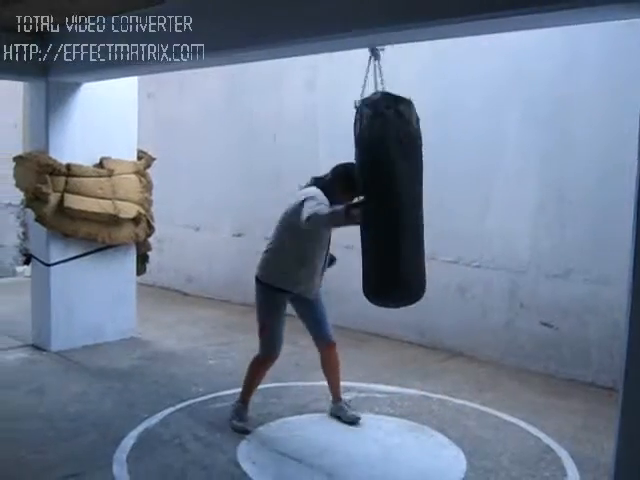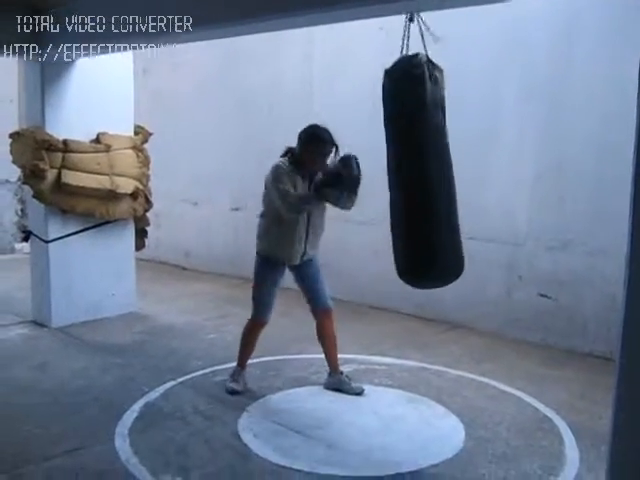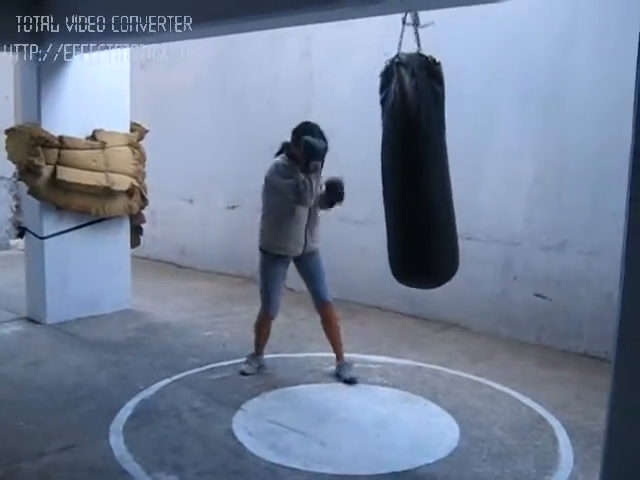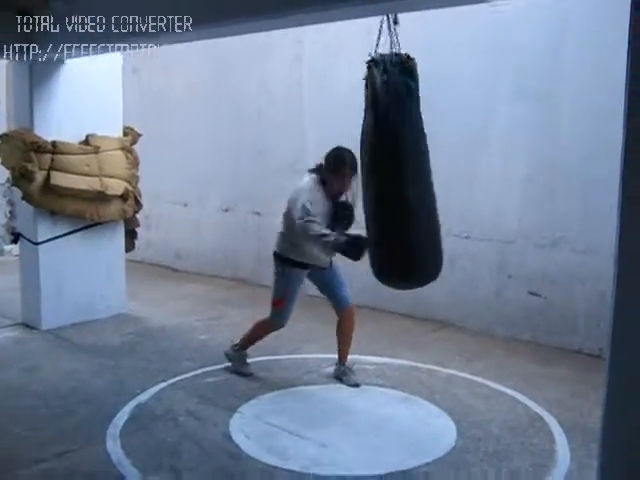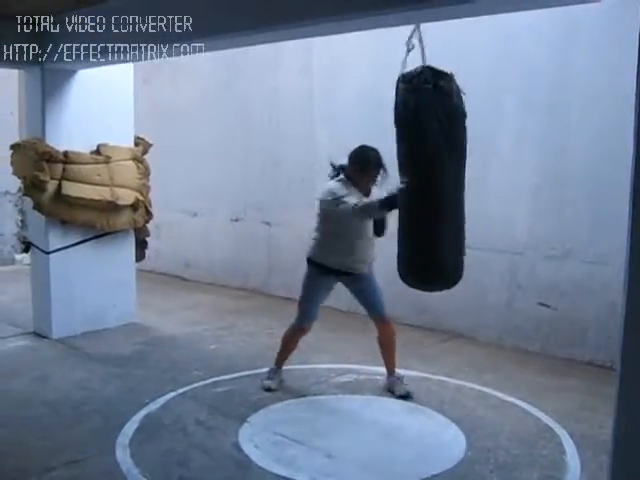
dt=1s
person 1, frame 1
left shoulder: (322, 202)
right shoulder: (314, 198)
right elbow: (313, 220)
left wrist: (323, 258)
right wrist: (348, 215)
left hip: (304, 286)
right hip: (274, 283)
left knee: (328, 344)
right knee: (269, 353)
left ankle: (338, 403)
right ankle: (241, 406)
person 1, frame 2
left shoulder: (320, 173)
right shoulder: (281, 171)
left elbow: (346, 202)
right elbow: (291, 207)
right wrist: (320, 189)
left hip: (305, 254)
right hip: (273, 253)
left knee: (324, 312)
right knee: (260, 318)
left ankle: (335, 374)
right ankle: (239, 371)
person 1, frame 3
left shoulder: (310, 166)
right shoulder: (279, 168)
left elbow: (317, 199)
right elbow: (302, 196)
left wrist: (331, 194)
right wrist: (311, 164)
left hip: (307, 246)
right hip: (275, 248)
left knee: (325, 304)
right knee: (268, 311)
left ankle: (341, 362)
right ankle: (257, 356)
person 1, frame 4
left shoulder: (331, 192)
right shoulder: (308, 190)
left elbow: (329, 223)
right elbow: (307, 227)
right wrist: (340, 242)
left hip: (321, 260)
right hip: (293, 259)
left knee: (347, 311)
right knee: (278, 320)
left ankle: (342, 366)
right ankle: (237, 351)
person 1, frame 5
left shoulder: (362, 190)
right shoulder: (335, 191)
right elbow: (355, 211)
left wrist: (379, 219)
right wrist: (388, 201)
left hip: (357, 268)
right hip: (324, 267)
left knee: (384, 320)
right knee: (302, 325)
left ankle: (392, 377)
right ankle: (276, 369)
